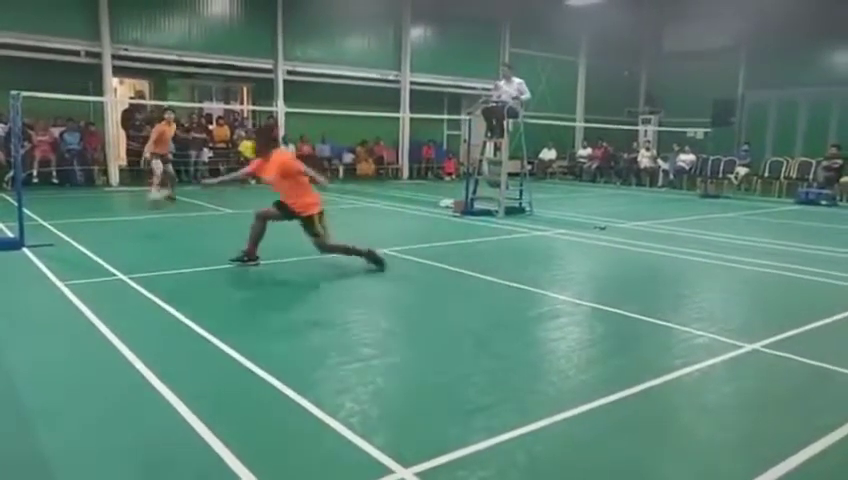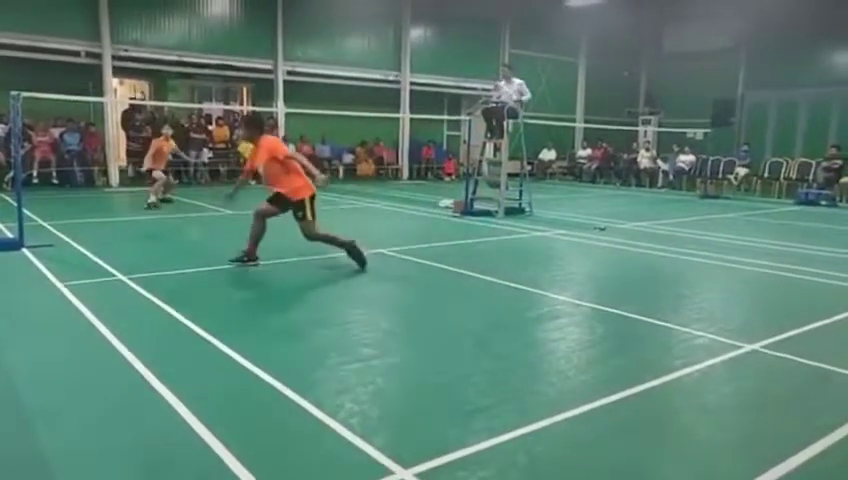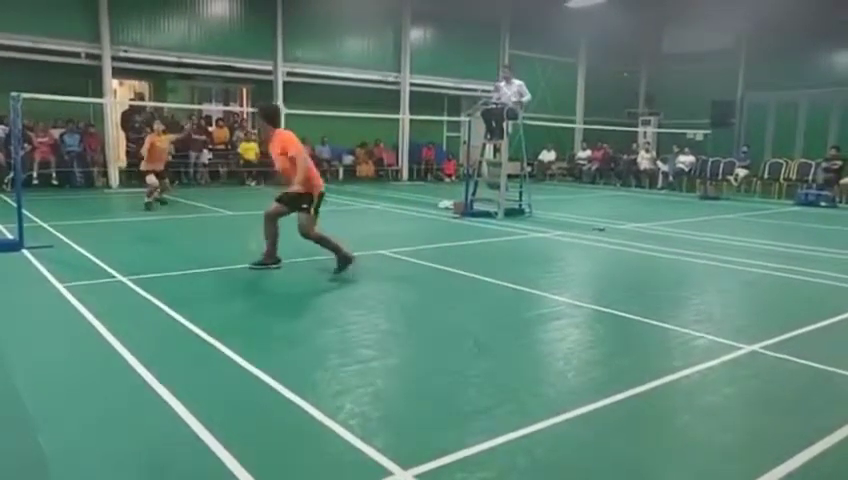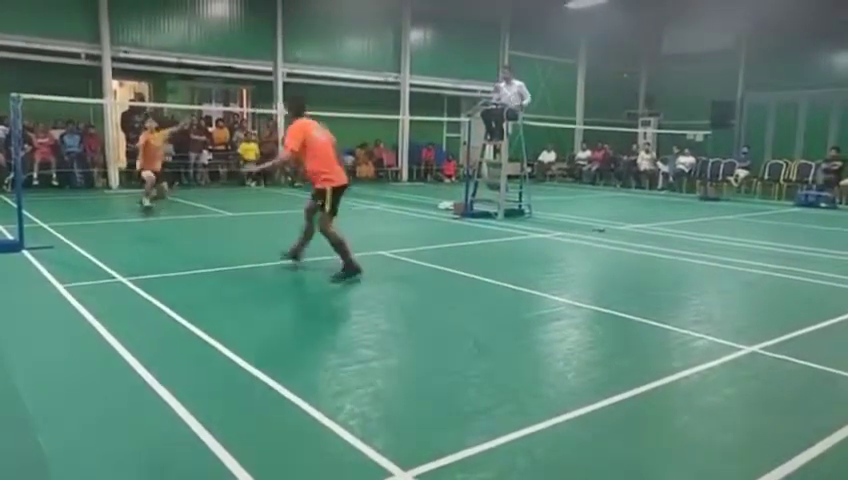
dt=0.2s
person 1, frame 1
left shoulder: (283, 158)
right shoulder: (260, 163)
left elbow: (306, 171)
right elbow: (240, 174)
left wrist: (322, 182)
right wrist: (214, 181)
left hip: (310, 207)
right hip: (291, 204)
left knee: (324, 247)
right knee: (261, 215)
left ankle: (365, 254)
right ankle: (250, 254)
person 1, frame 2
left shoulder: (271, 143)
right shoulder: (255, 151)
left elbow: (296, 157)
right elbow: (246, 174)
left wrist: (316, 173)
right wrist: (234, 190)
left hip: (301, 192)
right hip: (285, 192)
left knee: (310, 234)
right knee: (260, 213)
left ankle: (348, 246)
right ankle: (250, 254)
person 1, frame 3
left shoulder: (284, 137)
right shoulder: (274, 140)
left elbow: (302, 160)
left wrist: (298, 184)
left hip: (310, 189)
right hip: (297, 189)
left knee: (305, 230)
right knee: (270, 215)
left ankle: (344, 256)
right ankle: (270, 258)
person 1, frame 4
left shoulder: (296, 128)
right shoulder: (315, 126)
left elbow: (286, 156)
right elbow: (332, 146)
left wrist: (260, 168)
left hip: (328, 182)
right hip: (335, 178)
left knee: (324, 226)
right knee: (309, 211)
left ankle: (351, 265)
right ankle: (297, 250)
